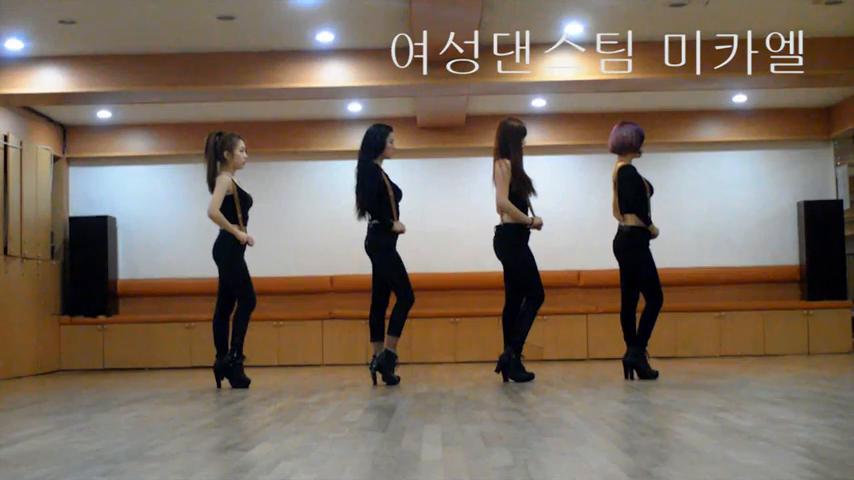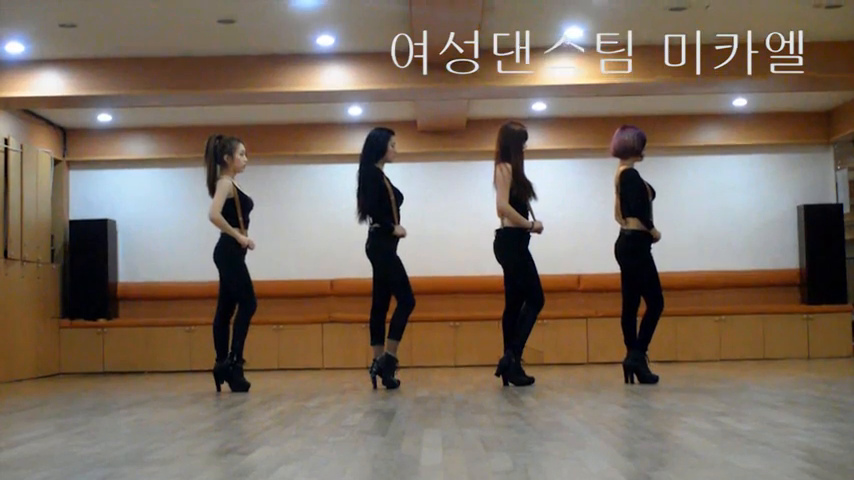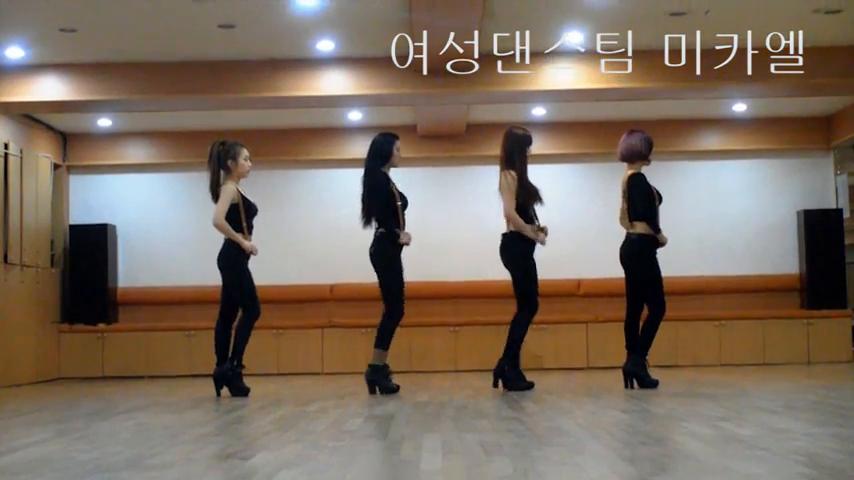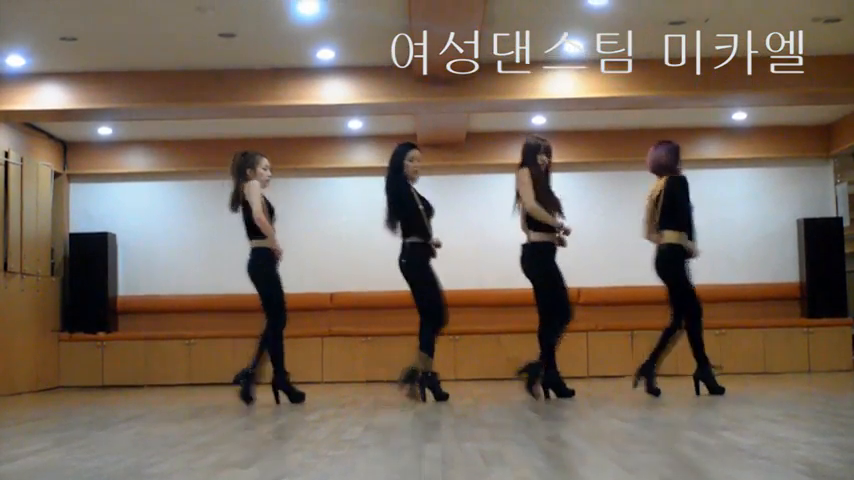
dt=0.5s
person 1, frame 1
left shoulder: (508, 165)
right shoulder: (504, 164)
left elbow: (508, 203)
right elbow: (502, 202)
left wrist: (528, 220)
right wrist: (530, 221)
left hip: (512, 238)
right hip: (511, 238)
left knee: (515, 299)
right knee: (535, 295)
left ankle: (511, 358)
right ankle: (512, 353)
person 1, frame 2
left shoulder: (510, 169)
right shoulder: (505, 167)
left elbow: (509, 207)
right elbow: (503, 206)
left wrist: (529, 224)
right wrist: (531, 225)
left hip: (512, 242)
right hip: (511, 242)
left knee: (515, 303)
right knee: (535, 299)
left ankle: (510, 362)
right ankle: (512, 357)
person 1, frame 3
left shoulder: (514, 174)
right shoulder: (511, 174)
right elbow: (510, 212)
left wrist: (535, 227)
right wrist: (535, 235)
left hip: (519, 246)
right hip: (517, 246)
left knee: (527, 306)
right knee: (528, 306)
left ankle: (510, 366)
right ankle: (507, 365)
person 1, frame 4
left shoulder: (539, 181)
right shoulder: (524, 173)
right elbow: (530, 206)
left wrist: (555, 235)
right wrist: (559, 224)
left hip: (541, 253)
right hip: (538, 254)
left knee: (550, 316)
right knee: (562, 313)
left ankle: (549, 375)
right ankle: (539, 368)
person 2, frame 1
left shoulder: (378, 172)
right shoulder: (371, 169)
left elbow: (383, 204)
right elbow: (370, 204)
left wrist: (394, 224)
right wrist: (391, 224)
left hip: (382, 241)
right hip: (380, 241)
left knee: (380, 300)
right knee: (405, 296)
left ankle: (379, 357)
right ankle: (387, 354)
person 2, frame 2
left shoulder: (380, 176)
right shoulder: (372, 173)
left elbow: (384, 209)
right elbow: (372, 208)
left wrist: (394, 229)
right wrist: (392, 228)
left hip: (383, 245)
right hip: (382, 244)
left knee: (380, 304)
right knee: (406, 300)
left ankle: (379, 362)
right ankle: (387, 358)
person 2, frame 3
left shoulder: (381, 179)
right shoulder: (381, 178)
right elbow: (380, 214)
left wrist: (400, 234)
right wrist: (397, 236)
left hip: (387, 249)
right hip: (386, 249)
left knee: (392, 309)
right knee: (394, 309)
left ankle: (378, 367)
right ankle: (377, 368)
person 2, frame 4
left shoulder: (408, 190)
right shoulder: (400, 187)
right elbow: (412, 221)
left wrist: (428, 243)
right wrist: (430, 239)
left hip: (416, 256)
right hip: (415, 257)
left knee: (431, 315)
right knee: (436, 315)
left ankle: (425, 374)
right ankle: (421, 372)
person 3, frame 1
left shoulder: (620, 170)
right shoulder: (628, 170)
right elbow: (636, 204)
left wrist: (644, 227)
right wrist: (651, 227)
left hip: (625, 239)
right hip: (633, 241)
left knee: (630, 300)
right knee: (654, 298)
left ankle: (633, 353)
right ankle: (636, 352)
person 3, frame 2
left shoulder: (623, 173)
right shoulder: (630, 173)
right elbow: (638, 208)
left wrist: (645, 230)
right wrist: (653, 231)
left hip: (628, 243)
right hip: (635, 244)
left knee: (630, 304)
right knee: (655, 302)
left ankle: (633, 356)
right ankle: (637, 356)
person 3, frame 3
left shoulder: (629, 178)
right shoulder: (637, 177)
right elbow: (645, 211)
left wrist: (644, 232)
right wrist: (659, 234)
left hip: (631, 247)
right hip: (641, 249)
left knee: (636, 309)
right knee: (656, 307)
left ankle: (633, 361)
right ankle: (636, 362)
person 3, frame 4
left shoulder: (655, 191)
right shoulder: (677, 182)
left elbow: (649, 231)
right elbow: (684, 214)
left wrist: (665, 240)
right wrist: (690, 244)
left hip: (665, 255)
right hip: (674, 256)
left knee: (690, 313)
right knee: (687, 315)
left ankle: (697, 370)
right ankle: (655, 367)
person 4, frame 1
left shoulder: (229, 180)
right shoulder: (224, 179)
right elbow: (213, 211)
left wrist: (240, 235)
right wrist: (237, 233)
left hip: (230, 249)
right hip: (228, 249)
left knee: (225, 305)
right knee: (247, 301)
left ankle: (224, 361)
right ankle: (233, 359)
person 4, frame 2
left shoulder: (229, 184)
right shoulder: (225, 182)
right elbow: (214, 214)
left wrist: (241, 238)
right wrist: (238, 236)
left hip: (231, 252)
right hip: (229, 252)
left knee: (226, 309)
right knee: (247, 304)
left ankle: (223, 364)
right ankle: (233, 362)
person 4, frame 3
left shoulder: (233, 189)
right shoulder: (230, 188)
right elbow: (217, 220)
left wrist: (244, 243)
right wrist: (242, 242)
left hip: (234, 257)
right hip: (234, 257)
left knee: (228, 315)
right knee: (251, 311)
left ankle: (224, 369)
right ankle: (231, 368)
person 4, frame 4
left shoulder: (250, 194)
right shoulder: (253, 187)
right elbow: (259, 216)
left wrist: (272, 245)
right wrist: (274, 243)
left hip: (263, 262)
right hip: (263, 262)
left knee: (277, 320)
right knee: (276, 320)
left ankle: (281, 378)
right ankle: (249, 373)
